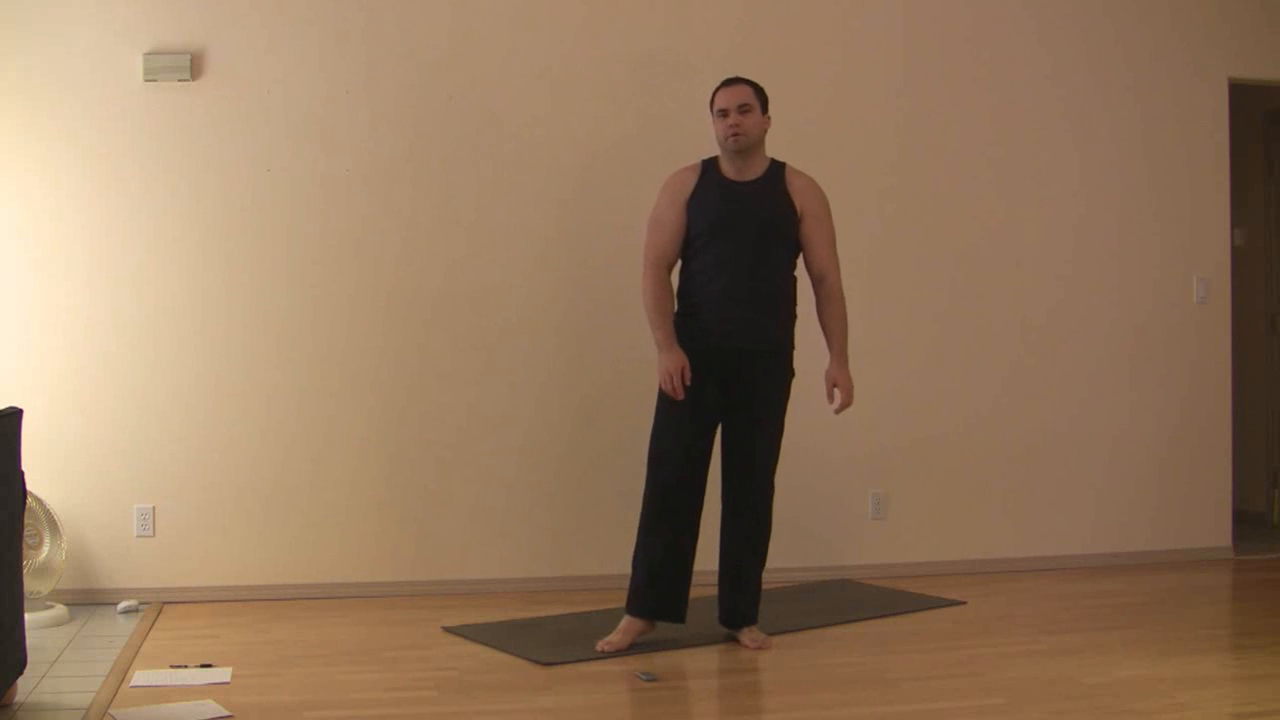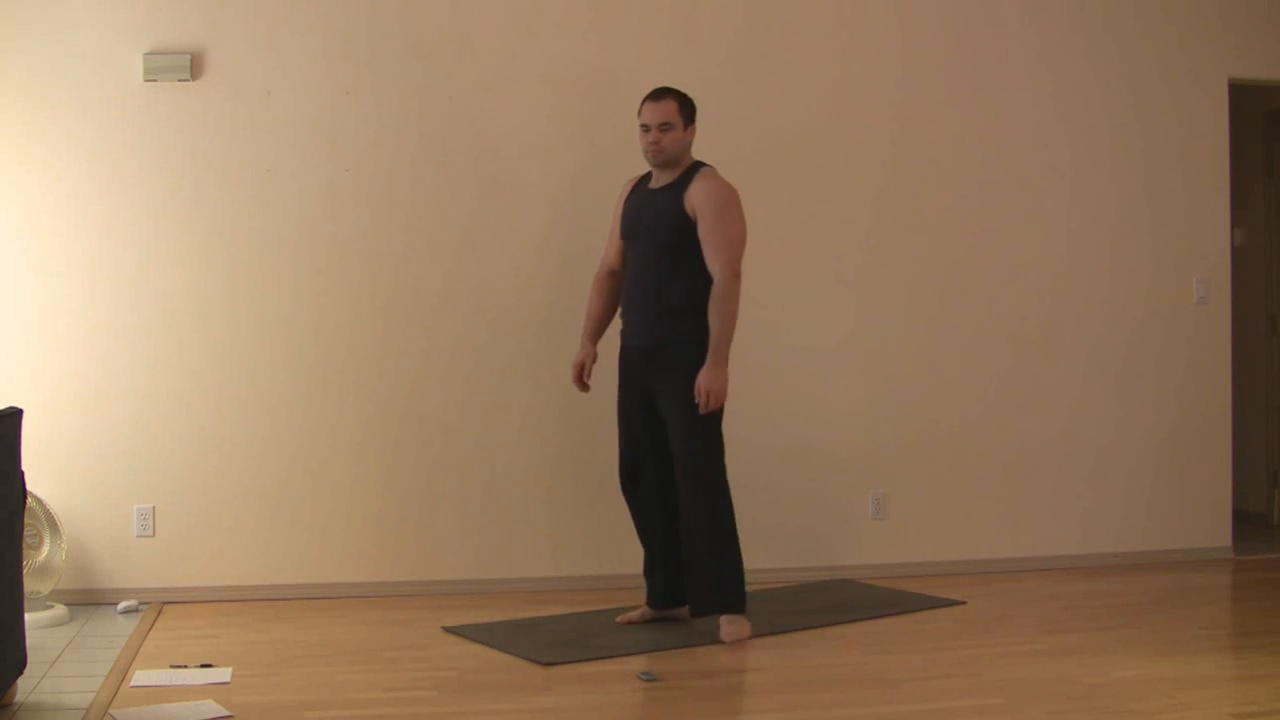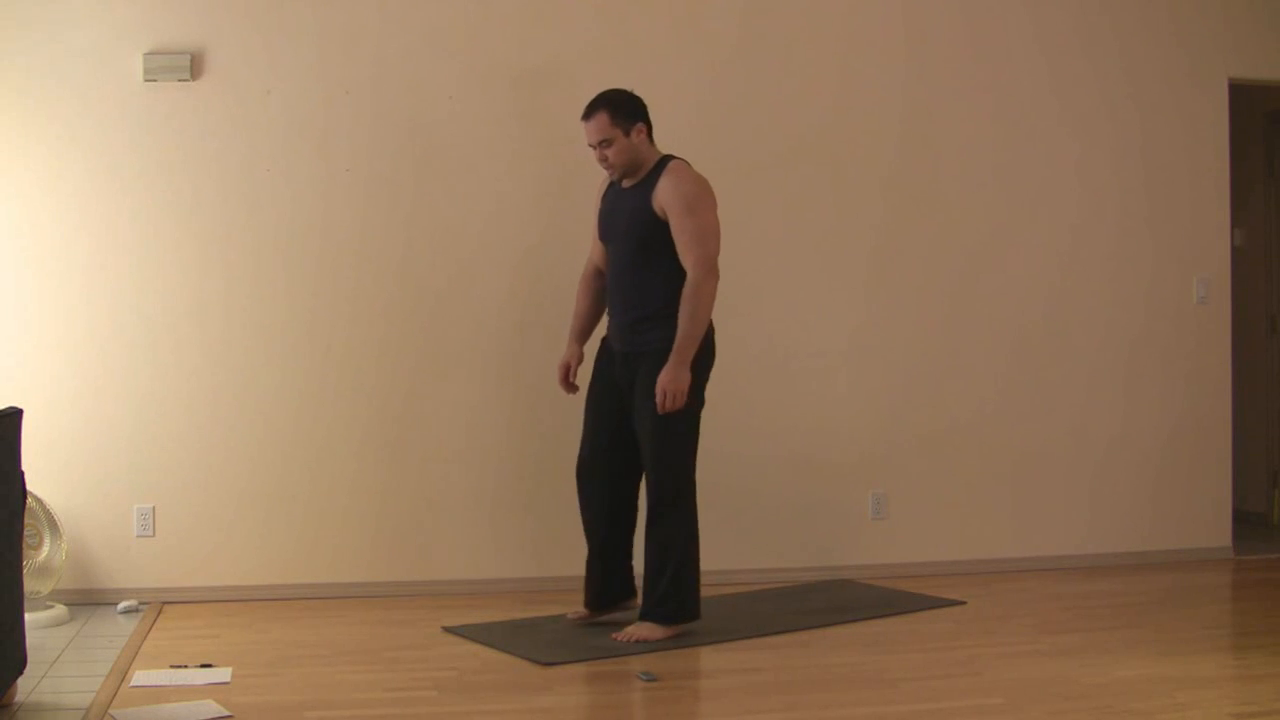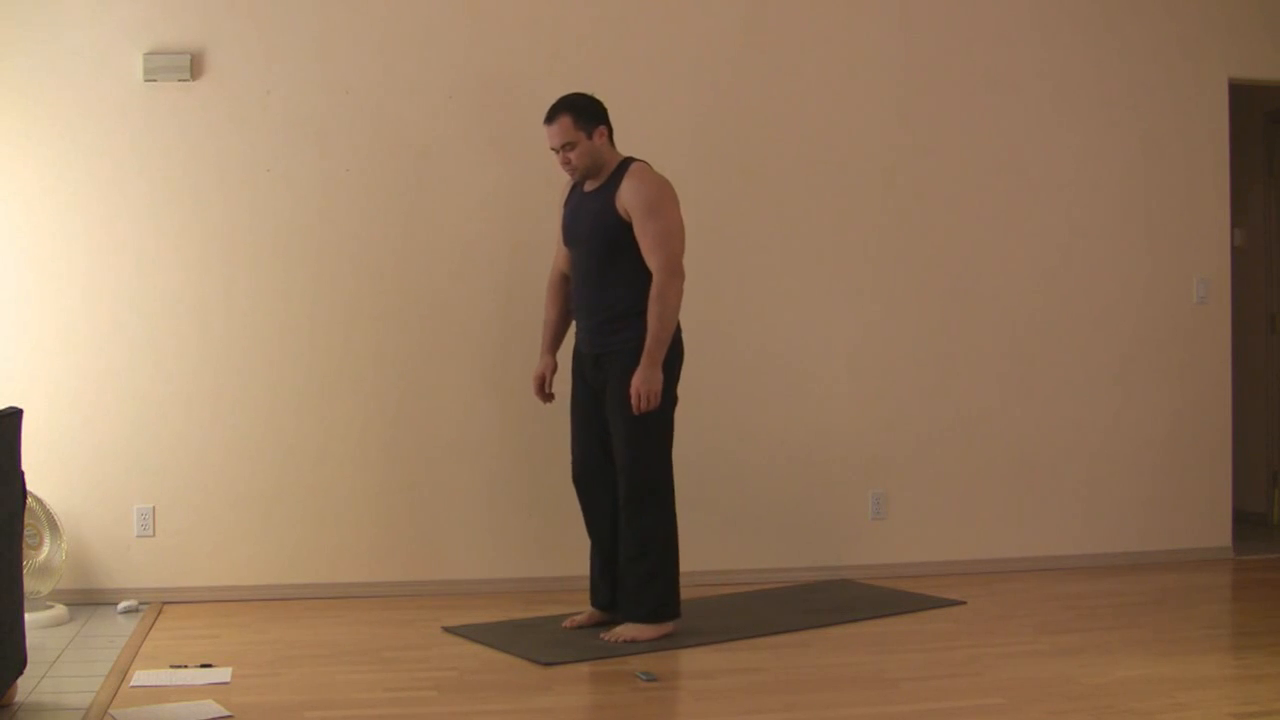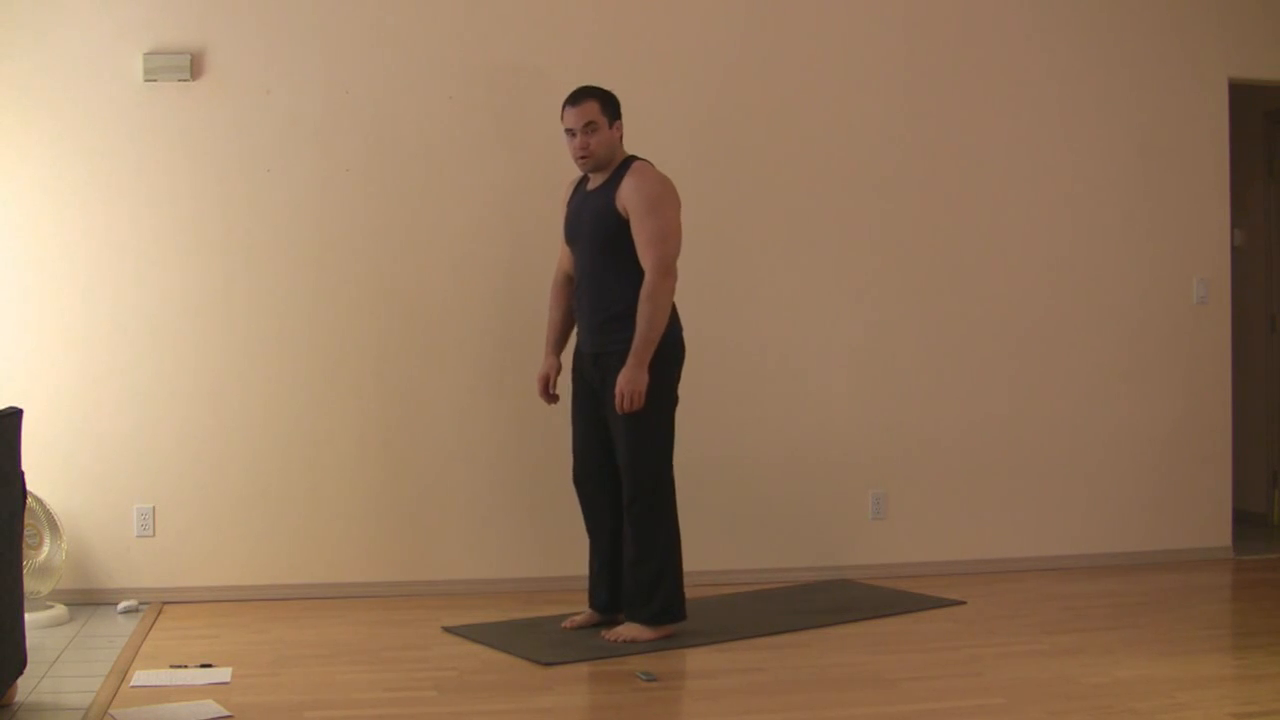
dt=1s
person 1, frame 1
left shoulder: (799, 191)
right shoulder: (686, 184)
left elbow: (826, 279)
right elbow: (656, 269)
left wrist: (838, 358)
right wrist: (667, 347)
left hip: (766, 361)
right hip: (695, 356)
left knee: (751, 489)
right knee: (671, 480)
left ankle: (741, 615)
right ankle: (644, 609)
person 1, frame 2
left shoulder: (710, 191)
right shoulder: (632, 192)
left elbow: (726, 279)
right elbow: (610, 272)
left wrist: (717, 362)
right wrist: (589, 340)
left hip: (688, 355)
right hip: (637, 354)
left knee: (699, 476)
right knee: (642, 477)
left ankle: (725, 604)
right ankle: (667, 594)
person 1, frame 3
left shoulder: (680, 185)
right shoulder: (610, 191)
left elbow: (702, 275)
right elbow: (597, 271)
left wrist: (680, 362)
right wrist: (575, 342)
left hip: (667, 357)
right hip: (619, 351)
left knee: (666, 483)
right knee: (597, 469)
left ankle: (669, 610)
right ankle: (607, 591)
person 1, frame 4
left shoulder: (642, 186)
right shoulder: (574, 193)
left elbow: (668, 276)
right elbow: (562, 276)
left wrist: (652, 364)
right wrist: (548, 351)
left hip: (638, 357)
right hip: (591, 355)
left knee: (641, 481)
right knee: (593, 479)
left ankle: (653, 610)
right ankle: (611, 599)
person 1, frame 5
left shoulder: (643, 184)
right shoulder: (578, 191)
left elbow: (660, 275)
right elbow: (566, 277)
left wrist: (639, 364)
right wrist: (552, 353)
left hip: (639, 357)
right hip: (592, 355)
left knee: (644, 482)
right knee: (594, 480)
left ankle: (657, 611)
right ankle: (610, 600)
